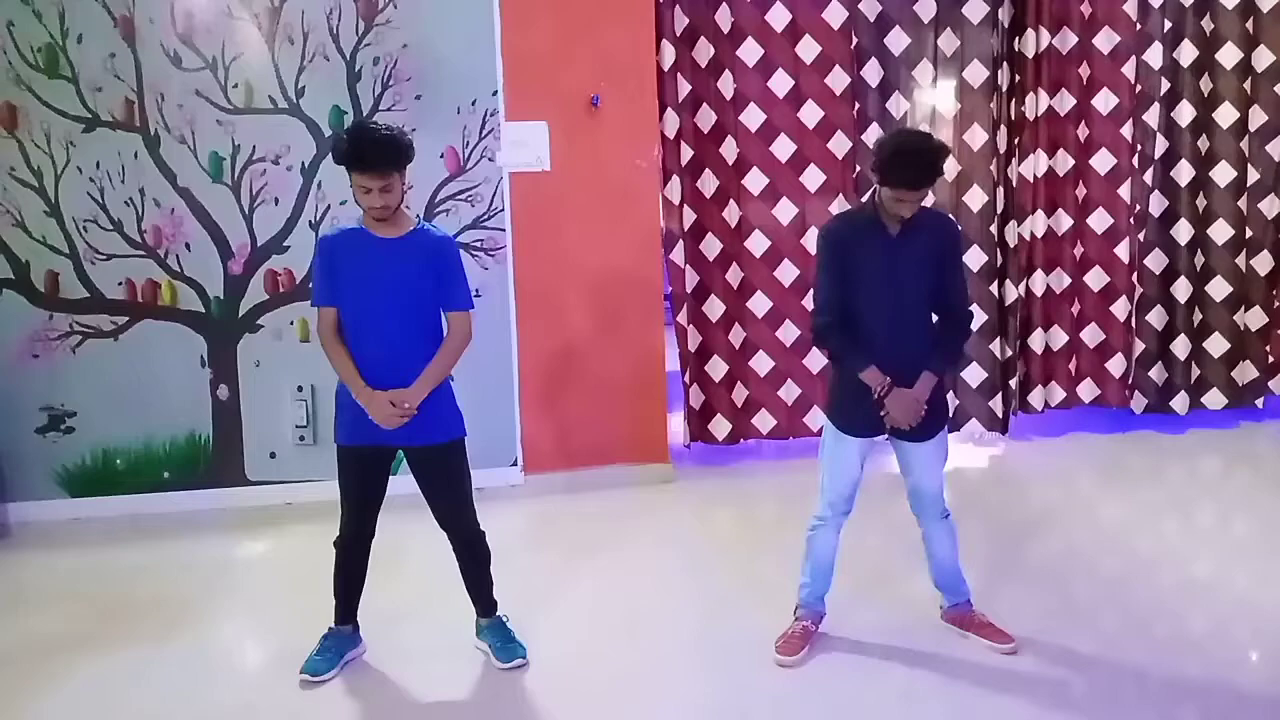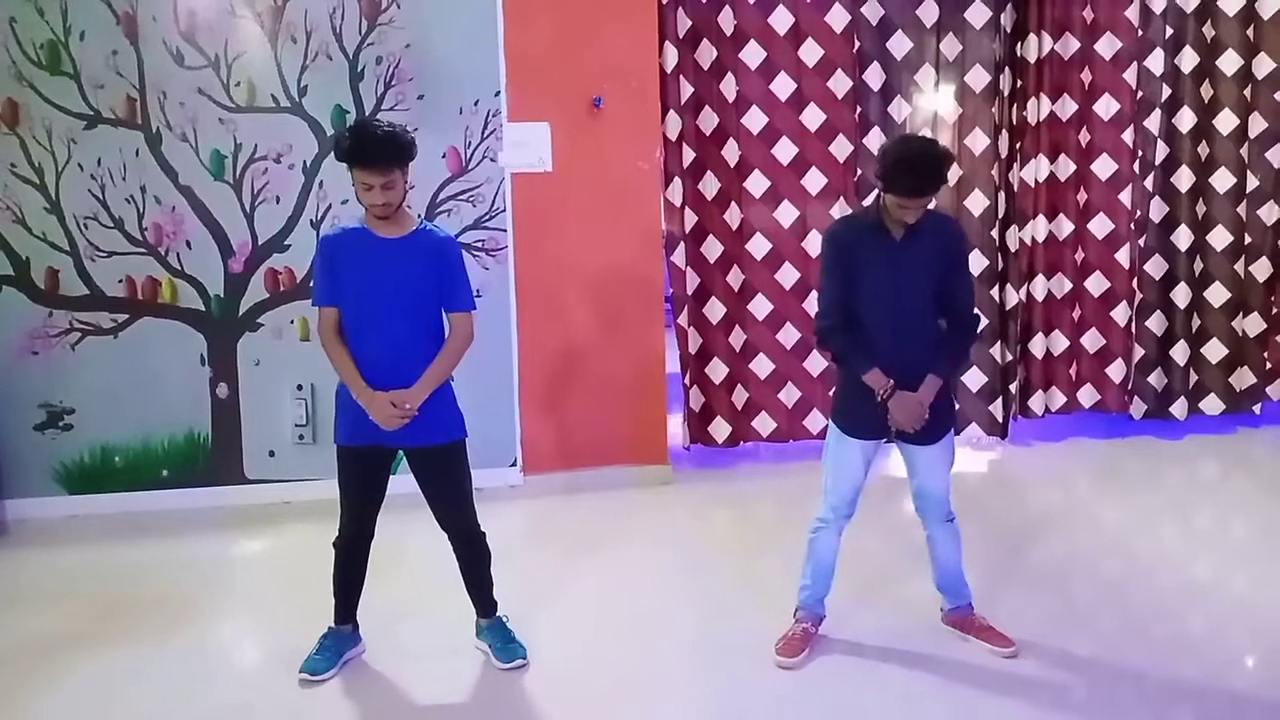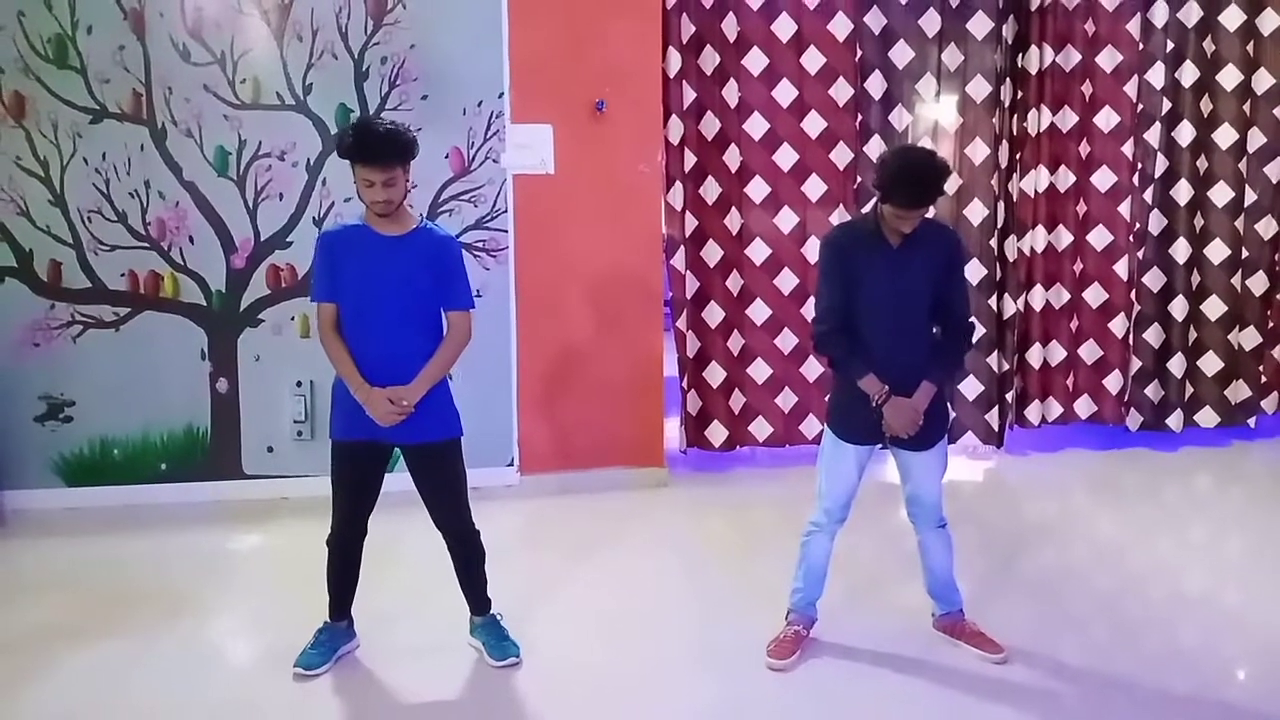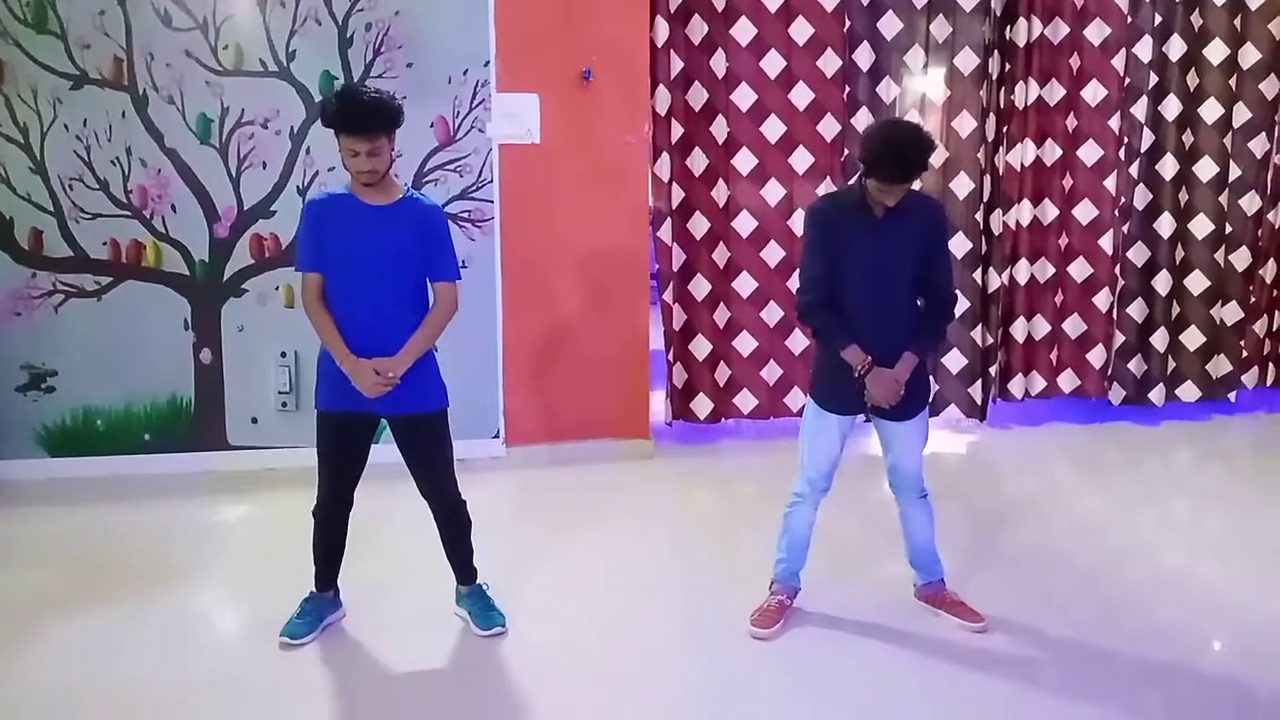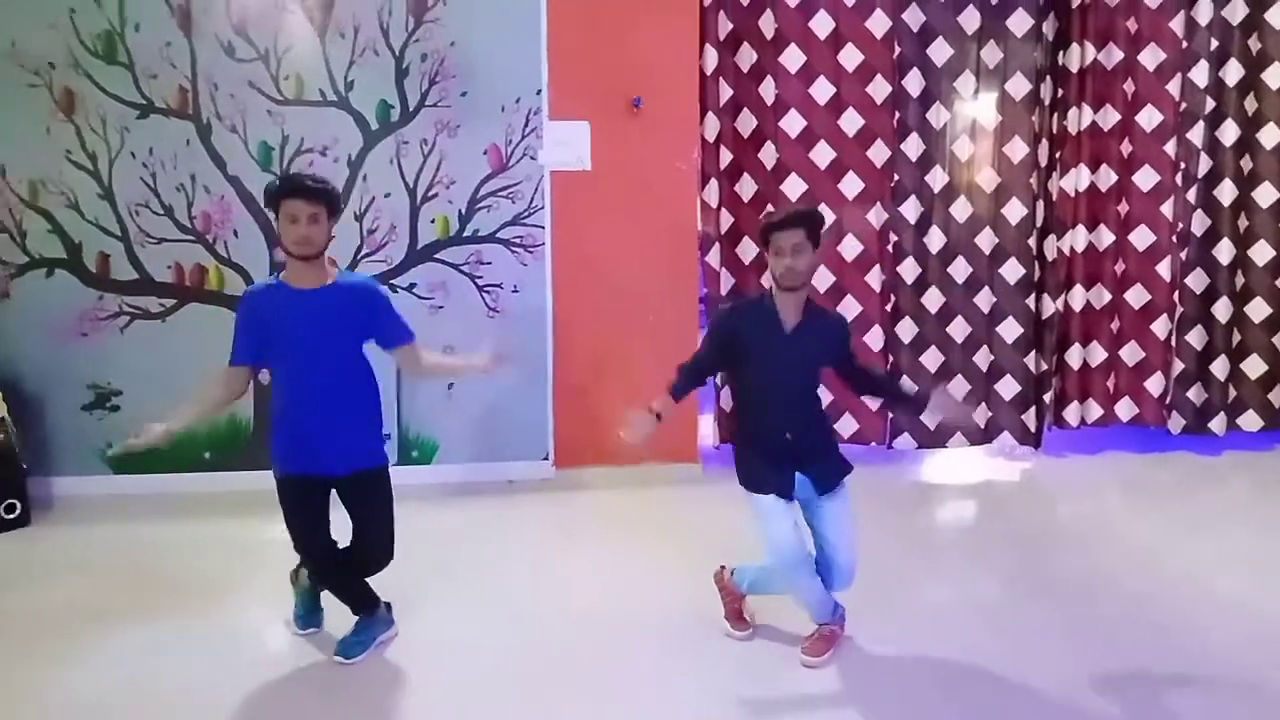
dt=1s
person 1, frame 1
left shoulder: (438, 247)
right shoulder: (333, 249)
left elbow: (461, 330)
right elbow: (328, 331)
left wrist: (414, 394)
right wrist: (367, 398)
left hip: (433, 416)
right hip: (359, 419)
left knee: (462, 525)
right knee: (354, 531)
left ankle: (489, 621)
right ankle: (344, 631)
person 1, frame 2
left shoulder: (440, 247)
right shoulder: (335, 249)
left elbow: (462, 331)
right elbow: (329, 331)
left wrist: (415, 395)
right wrist: (369, 398)
left hip: (433, 416)
right hip: (359, 418)
left knee: (463, 526)
right knee: (353, 531)
left ankle: (489, 622)
right ankle: (343, 630)
person 1, frame 3
left shoulder: (440, 246)
right shoulder: (334, 245)
left elbow: (460, 330)
right elbow: (327, 328)
left wrist: (412, 393)
right wrist: (367, 395)
left hip: (430, 414)
right hip: (356, 414)
left knee: (457, 524)
right knee: (346, 527)
left ankle: (483, 620)
right ankle: (338, 625)
person 1, frame 4
left shoulder: (427, 216)
right shoulder: (320, 214)
left elbow: (447, 302)
right elbow: (312, 298)
left wrist: (398, 365)
right wrist: (352, 366)
left hip: (416, 385)
right hip: (342, 386)
left knee: (443, 494)
right knee: (332, 498)
left ankle: (470, 589)
right ankle: (324, 595)
person 1, frame 5
left shoulder: (363, 294)
right shoulder: (258, 304)
left elbow: (413, 358)
right elbow: (234, 384)
left wrist: (473, 364)
right wrist: (173, 426)
left hip: (362, 452)
right hip: (296, 457)
left knee: (376, 551)
right knee: (315, 550)
left ankle: (312, 577)
right ankle: (375, 614)
person 2, frame 1
left shoulder: (941, 233)
right shoulder: (839, 234)
left elbow: (956, 322)
right elbow: (827, 328)
left wrist: (919, 390)
right wrist: (884, 389)
left hip: (922, 397)
right hip: (855, 398)
left knee: (932, 508)
right knee: (830, 511)
left ankle: (958, 605)
right ankle: (808, 613)
person 2, frame 2
left shoulder: (947, 237)
right shoulder: (843, 238)
left elbow: (962, 326)
right elbow: (831, 330)
left wrist: (924, 393)
right wrist: (888, 392)
left hip: (927, 401)
right hip: (860, 401)
left knee: (937, 511)
right knee: (833, 514)
left ankle: (959, 609)
right ankle: (808, 616)
person 2, frame 3
left shoulder: (944, 245)
right shoulder: (842, 244)
left elbow: (957, 333)
right elbow: (829, 335)
left wrist: (919, 399)
right wrist: (883, 398)
left hip: (922, 407)
right hip: (855, 406)
left knee: (930, 517)
right knee: (826, 517)
left ankle: (950, 614)
right ankle: (800, 618)
person 2, frame 4
left shoulder: (929, 217)
right shoulder: (826, 215)
left elbow: (941, 305)
right elbow: (812, 306)
left wrist: (901, 369)
right wrist: (865, 368)
left hip: (903, 375)
right hip: (838, 376)
left knee: (911, 487)
right knee: (810, 487)
left ankle: (931, 584)
right ankle: (783, 588)
person 2, frame 5
left shoulder: (831, 326)
right shoulder: (738, 319)
left elbow: (863, 380)
right elbow: (697, 370)
left wrist: (926, 402)
right wrist: (657, 410)
left hip: (821, 461)
right hip: (764, 465)
left knee: (840, 569)
right knee: (795, 559)
left ankle: (736, 580)
right ankle: (829, 619)
